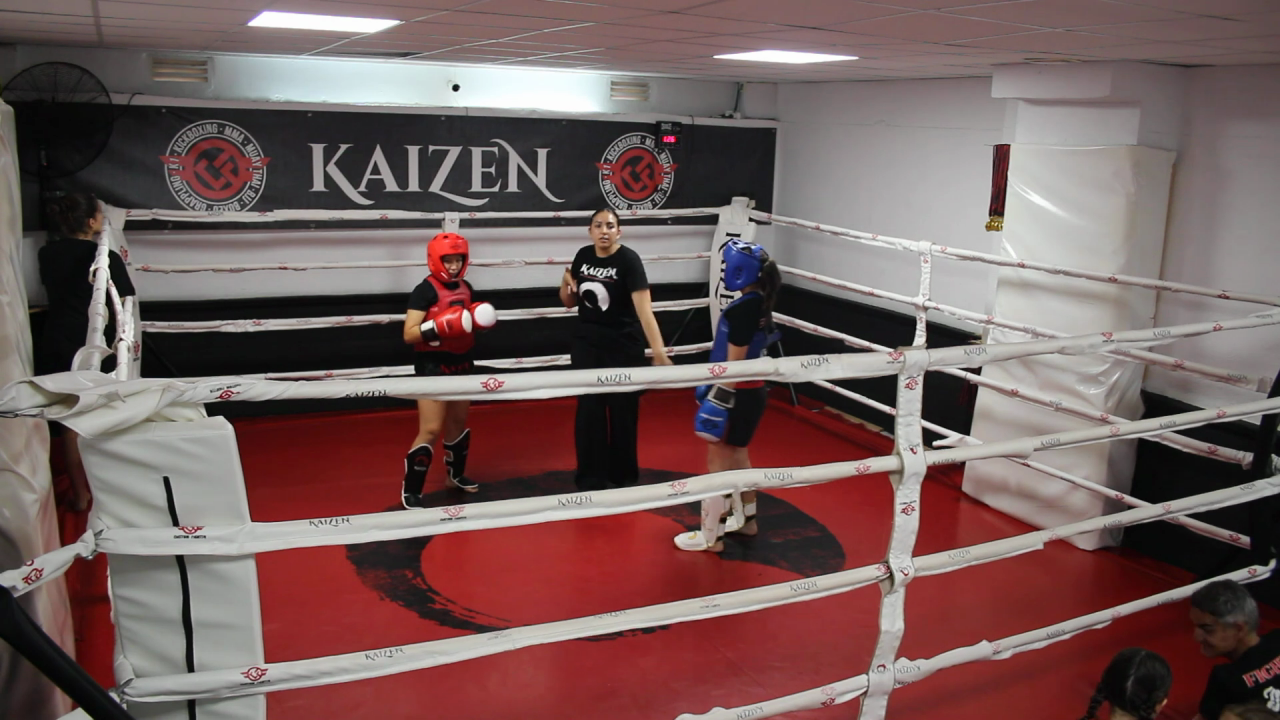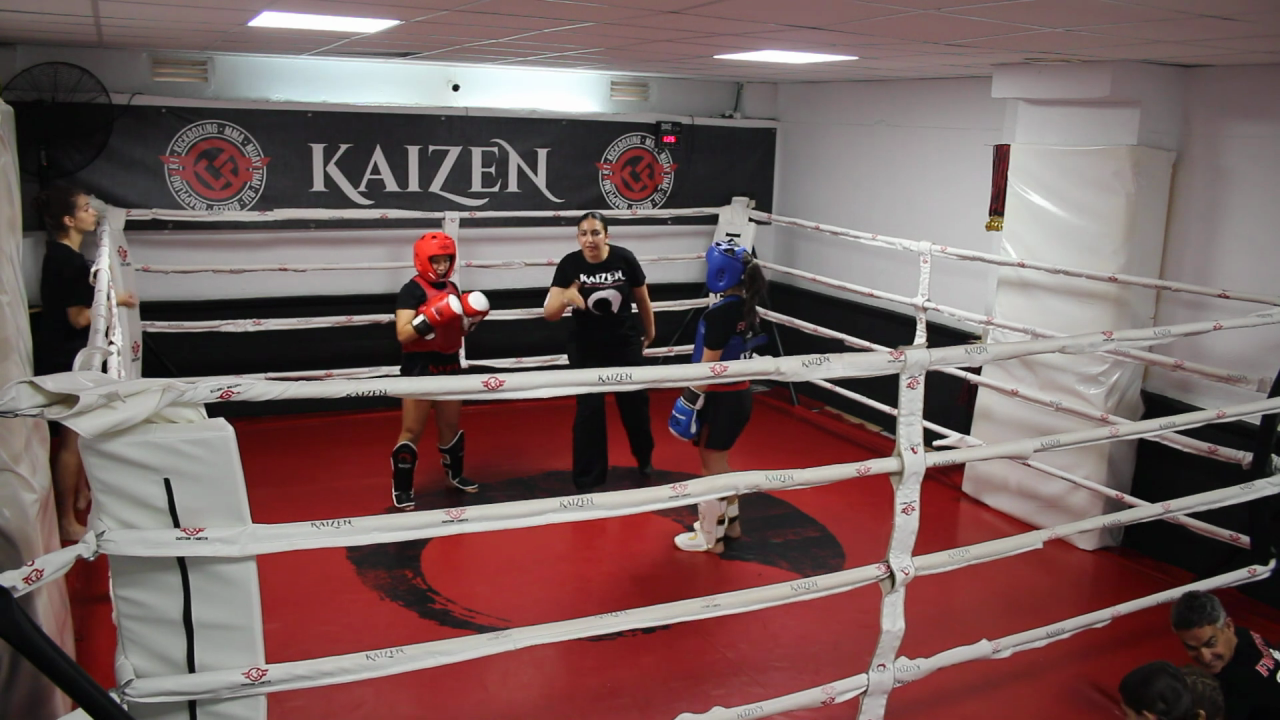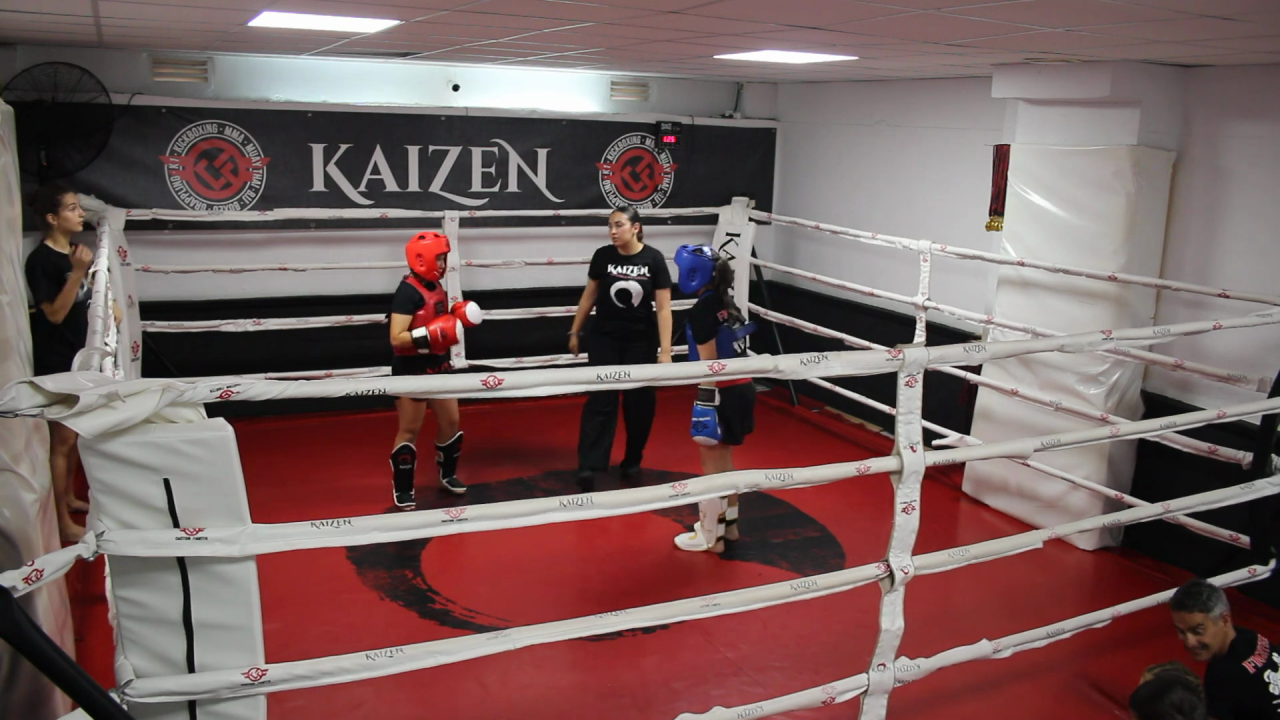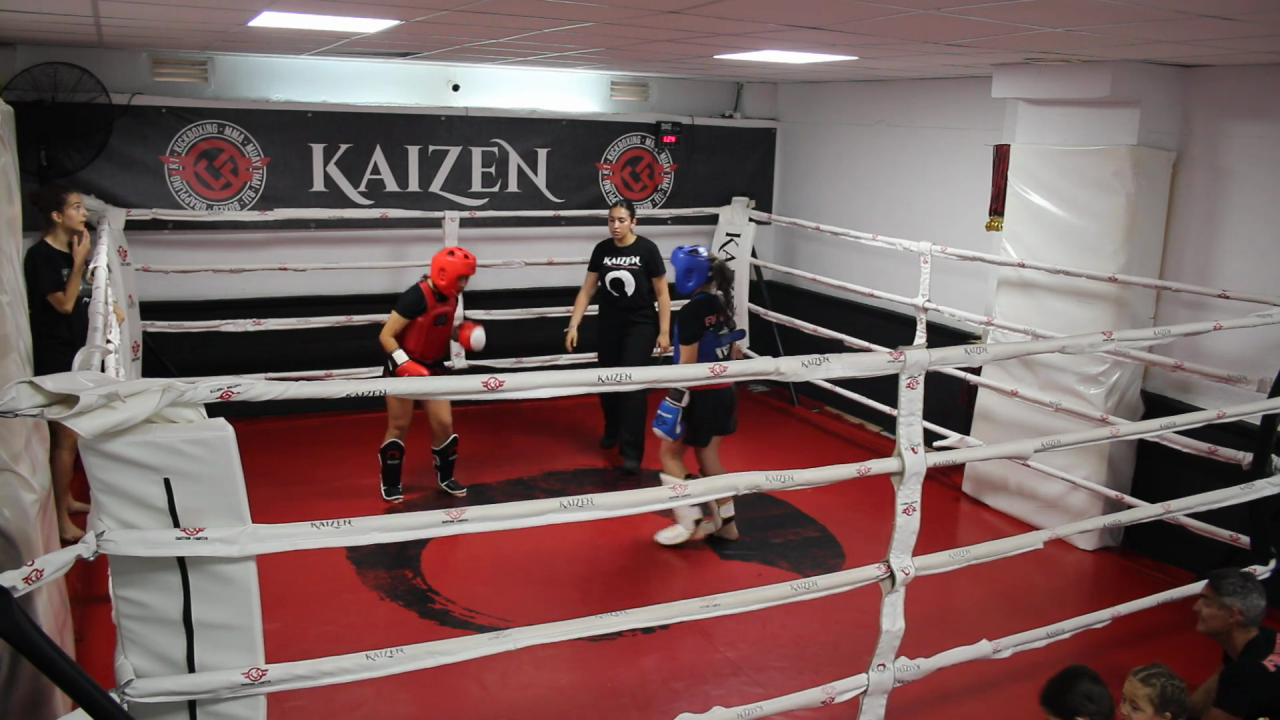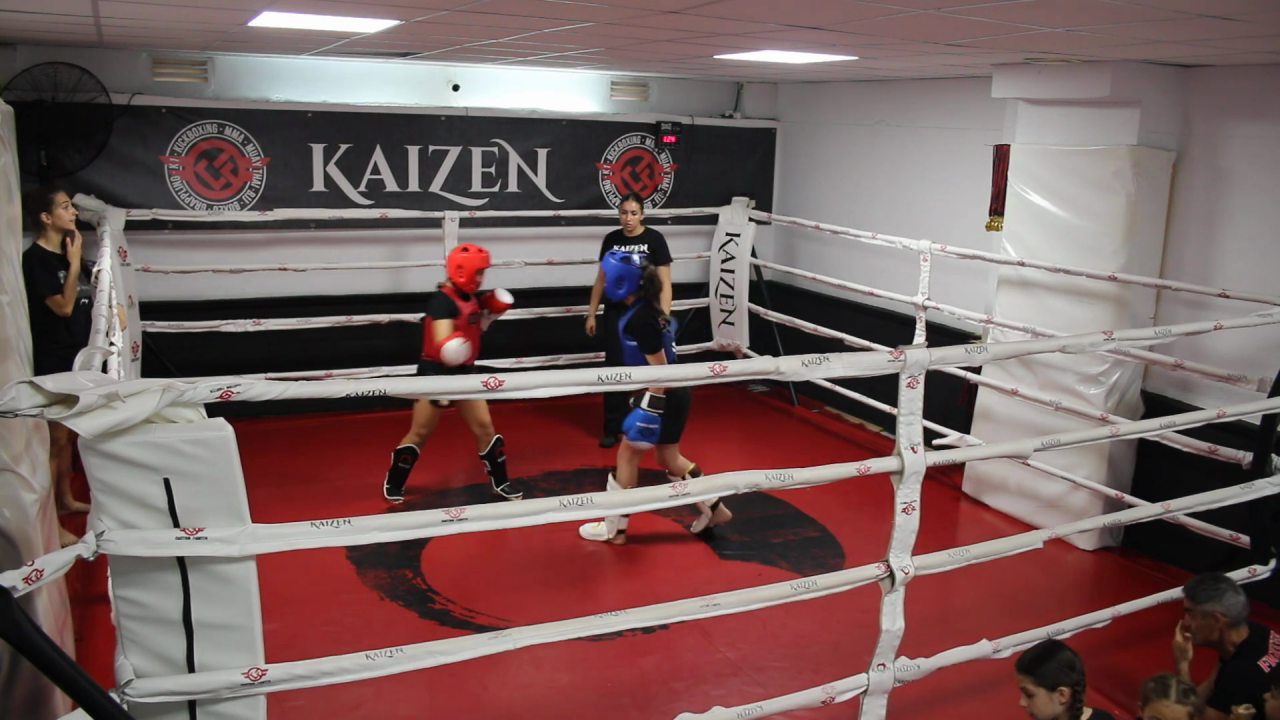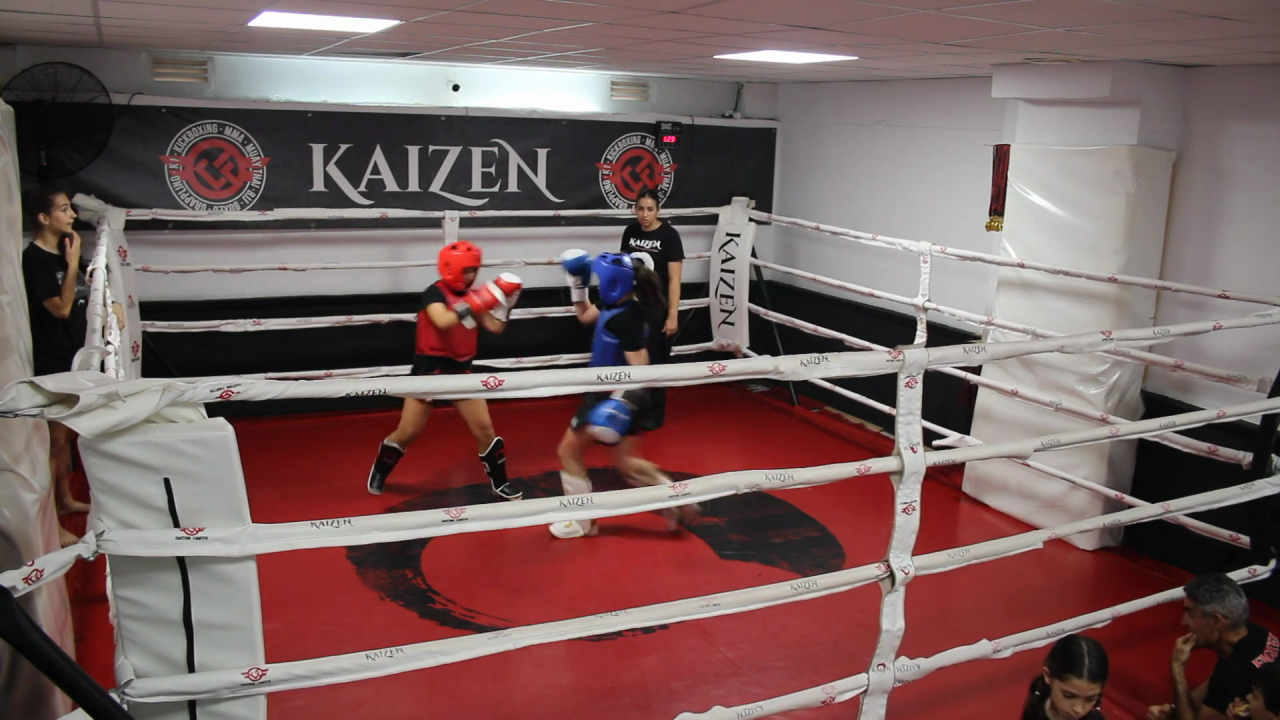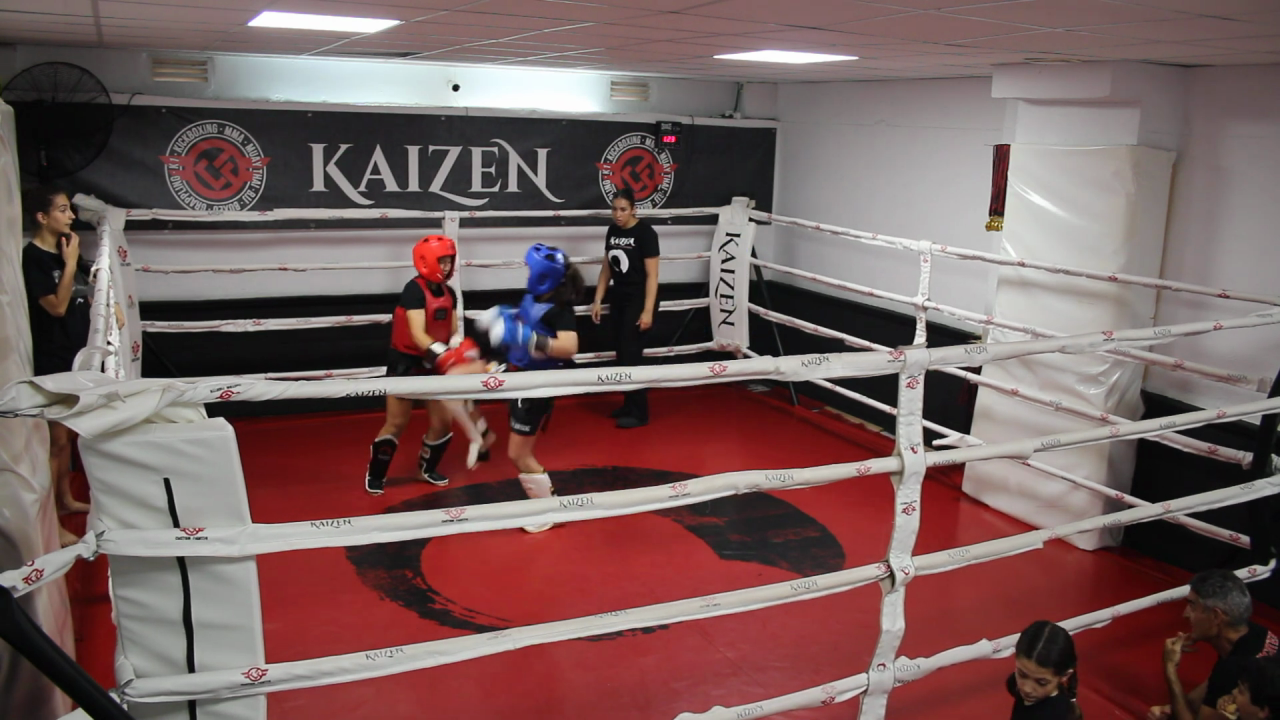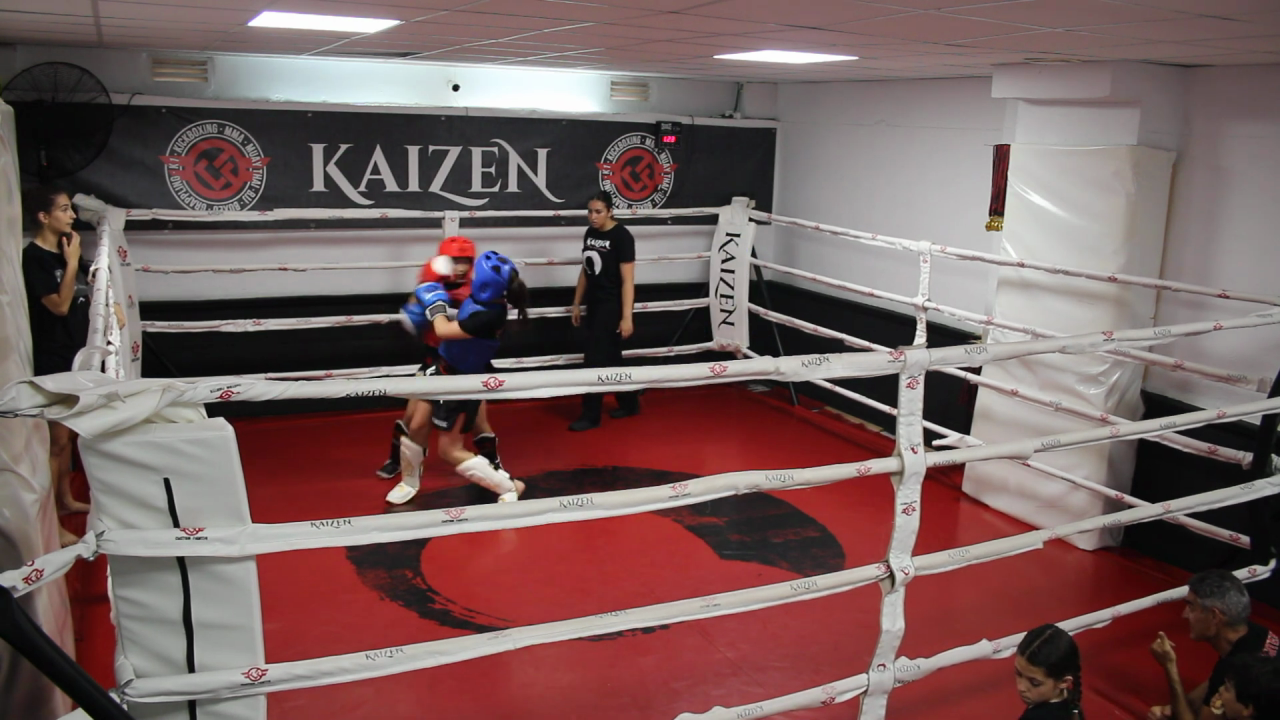
dt=0.5s
person 1, frame 1
left shoulder: (47, 253)
right shoulder: (107, 257)
left hip: (53, 346)
left knee: (70, 422)
left ankle: (80, 492)
right ankle: (93, 484)
person 1, frame 2
left shoulder: (59, 254)
right shoulder: (70, 262)
right elbow: (78, 318)
right wrist: (116, 301)
left hip: (57, 355)
right hip: (65, 358)
left knee: (77, 430)
right knee: (73, 438)
left ankle: (81, 494)
right ankle: (66, 521)
person 1, frame 3
left shoulder: (74, 251)
right shoulder: (40, 260)
right elbow: (55, 314)
right wrist: (76, 272)
left hip: (79, 354)
right hip: (56, 360)
left knee: (77, 433)
right knee: (62, 440)
left ankle: (68, 497)
right ankle: (63, 522)
person 1, frame 4
left shoulder: (73, 250)
right shoulder: (40, 255)
right elbow: (65, 303)
left wrist: (110, 306)
right wrist: (80, 260)
left hip: (77, 353)
right hip: (55, 357)
left knee: (72, 432)
right knee: (67, 435)
left ankle: (66, 498)
right ankle: (60, 518)
person 1, frame 5
left shoulder: (68, 251)
right shoulder: (36, 258)
left elbow: (88, 292)
right elbow: (63, 306)
right wrist: (74, 261)
left hip: (76, 356)
right hip: (53, 360)
left knee: (70, 433)
right knee: (56, 438)
left ankle: (66, 499)
person 1, frame 6
left shoulder: (67, 251)
right shoulder: (35, 258)
left elbow: (86, 295)
right elbow: (61, 308)
left wrist: (110, 305)
right wrist: (73, 263)
left hip: (77, 356)
right hip: (53, 361)
left knee: (71, 433)
right knee: (56, 438)
left ankle: (66, 499)
person 1, frame 7
left shoulder: (65, 251)
right shoulder: (32, 257)
left elbow: (87, 294)
right elbow: (56, 306)
left wrist: (109, 305)
right wrist: (71, 263)
left hip: (76, 356)
right hip: (52, 360)
left knee: (71, 433)
right knee: (56, 439)
left ankle: (65, 499)
person 1, frame 8
left shoulder: (68, 249)
right shoulder: (34, 257)
left elbow: (85, 293)
right elbow: (59, 306)
left wrist: (110, 304)
right wrist: (73, 263)
left hip: (75, 356)
right hip: (53, 361)
left knee: (70, 432)
right knee: (58, 439)
left ankle: (66, 500)
person 2, frame 1
left shoulder: (741, 310)
right shoulder: (759, 305)
left elbow: (734, 363)
left wrist: (717, 402)
right wrist: (716, 390)
left hip: (737, 395)
right hip: (751, 391)
left knee: (718, 462)
right knee: (737, 457)
left ankle: (710, 536)
right ankle: (746, 518)
person 2, frame 2
left shoulder: (720, 314)
right shoulder: (746, 308)
left elbow: (708, 366)
left wrist: (688, 403)
left hip: (720, 398)
right hip: (738, 394)
left knee: (711, 465)
right knee: (717, 461)
left ankle: (711, 538)
right ankle: (730, 521)
person 2, frame 3
left shoulder: (701, 311)
right shoulder: (726, 303)
left elbow: (709, 362)
left wrist: (705, 405)
left hip: (723, 393)
right hip: (741, 388)
left knee: (711, 464)
right knee: (723, 459)
left ankle: (711, 537)
right ankle: (728, 523)
person 2, frame 4
left shoulder: (691, 312)
right shoulder: (723, 305)
left elbow: (687, 364)
right elbow: (736, 352)
left wrist: (673, 403)
left hip: (701, 395)
right hip: (724, 391)
left knee: (670, 453)
right knee: (709, 457)
left ankle: (691, 521)
right ankle: (725, 521)
person 2, frame 5
left shoulder: (641, 317)
right shoulder: (641, 309)
left elbow: (660, 368)
left wrist: (649, 411)
left hip: (667, 397)
right hip: (675, 395)
left knee: (628, 455)
right knee: (668, 457)
left ankle: (614, 529)
right ankle: (713, 508)
person 2, frame 6
left shoulder: (627, 318)
right shoulder: (618, 308)
left elbow: (640, 370)
right elbow: (586, 316)
left wrist: (621, 404)
right wrist: (577, 280)
left hip: (616, 397)
right hip: (613, 396)
left knee: (568, 452)
right knee: (624, 460)
left ankle: (583, 521)
right ankle: (677, 503)
person 2, frame 7
left shoulder: (561, 310)
right shoulder: (532, 298)
left elbow: (569, 349)
left wrist: (526, 338)
right wrist: (502, 320)
right hip: (513, 372)
left knee: (520, 455)
person 2, frame 8
left shoulder: (488, 317)
right shoulder: (481, 300)
left elbow: (445, 332)
left wrist: (435, 303)
right hip: (448, 374)
left knee: (449, 450)
right knee: (415, 428)
left ankle: (507, 487)
right ankle: (409, 482)
person 3, frame 1
left shoulder: (465, 288)
right shoulder: (425, 291)
left elbow: (473, 323)
right elbow: (408, 334)
left wrist: (485, 318)
right wrist: (440, 326)
left hip: (461, 363)
right hip: (432, 366)
left knee: (458, 423)
right knee: (430, 430)
left ankle: (456, 474)
right ankle: (411, 490)
person 3, frame 2
left shoulder: (452, 288)
right shoulder: (412, 290)
right elbow: (403, 334)
left wrist: (474, 316)
right wrist: (432, 316)
left hip: (449, 365)
right hip: (420, 367)
left knee: (451, 424)
right knee: (412, 430)
left ankle: (455, 474)
right ankle: (402, 487)
person 3, frame 3
left shoulder: (436, 287)
right shoulder: (407, 293)
right elbow: (397, 339)
left wrist: (457, 316)
right wrist: (433, 334)
left hip: (439, 365)
right hip: (412, 369)
left knee: (451, 423)
right knee: (409, 431)
left ankle: (448, 474)
right ankle: (402, 488)
person 3, frame 4
left shoulder: (451, 297)
right shoulder: (415, 297)
right elbow: (386, 336)
left wrist: (462, 333)
right wrist: (404, 366)
left hip: (433, 367)
right hip: (403, 369)
left knee: (443, 425)
right knee: (399, 427)
left ankle: (445, 477)
right ankle: (390, 483)
person 3, frame 5
left shoulder: (469, 296)
right shoulder: (442, 302)
right elbow: (441, 343)
left wrist: (491, 312)
right wrist: (451, 350)
left hip: (464, 371)
right hip: (436, 372)
left knee: (484, 428)
right knee: (420, 434)
left ankle: (500, 482)
right ankle: (394, 483)
person 3, frame 6
left shoulder: (471, 296)
right shoulder: (434, 294)
left elbow: (495, 328)
right elbow: (443, 322)
left wrist: (505, 300)
right wrist: (472, 307)
left hip: (461, 370)
right hip: (429, 370)
left knee: (484, 428)
right knee: (408, 432)
left ankle: (499, 482)
right ankle: (379, 473)
person 3, frame 7
left shoulder: (448, 292)
right shoulder: (414, 290)
left elbow: (455, 330)
right elbow: (418, 334)
left wrist: (466, 351)
right wrist: (444, 354)
left hip: (433, 364)
right hip: (406, 363)
left knee: (444, 419)
right knee: (396, 425)
left ankle: (428, 467)
right ankle: (375, 473)
person 3, frame 8
left shoulder: (474, 291)
right shoulder: (433, 284)
right wrist: (429, 282)
right hip: (434, 358)
right knee: (413, 414)
right ankle: (396, 460)
person 4, frame 1
left shoulder: (628, 260)
right shoulder: (583, 256)
left elbow: (644, 309)
right elbow: (569, 302)
left wrist: (659, 351)
right wrist: (565, 286)
left hip: (623, 346)
right hip: (585, 345)
left knee: (623, 412)
right knee: (589, 412)
left ankle: (625, 477)
right ankle: (590, 481)
person 4, frame 2
left shoulder: (624, 258)
right shoulder: (570, 264)
left elbow: (642, 300)
right elbow: (549, 313)
left wrist: (649, 332)
right wrist: (565, 299)
left hip: (625, 343)
right hip: (586, 347)
left knee: (634, 402)
right knee: (589, 410)
left ankle: (644, 455)
right ankle: (587, 479)
person 4, frame 3
left shoulder: (653, 259)
right shoulder: (602, 256)
left elbow: (663, 308)
right elbow: (589, 297)
left wrist: (665, 350)
right wrist: (574, 332)
left hip: (641, 341)
right hip: (604, 338)
left knee: (640, 401)
right knee: (600, 398)
left ankle: (633, 458)
right ankle: (588, 466)
person 4, frame 4
left shoulder: (647, 249)
right shoulder: (601, 249)
left elbow: (662, 293)
right elbow: (587, 290)
left wrist: (664, 331)
right wrist: (573, 325)
left hip: (640, 326)
right hip: (609, 325)
left ankle: (632, 452)
right ankle: (611, 431)
person 4, frame 5
left shoulder: (654, 239)
right shoulder: (611, 240)
left elbow: (665, 283)
right elbow: (601, 279)
left wrist: (663, 317)
right wrist: (591, 313)
right hip: (616, 314)
right knee: (615, 370)
right ankle: (612, 428)
person 4, frame 6
left shoulder: (669, 235)
right shoulder: (629, 231)
left elbow: (674, 278)
left wrist: (672, 314)
left hip: (658, 306)
left knee: (655, 358)
left ankle: (654, 412)
person 4, frame 7
left shoulder: (645, 233)
right shoulder: (612, 231)
left elbow: (652, 275)
right elbow: (607, 268)
left wrist: (648, 311)
right wrist: (597, 301)
left hip: (639, 301)
right hip: (619, 300)
left knee: (629, 355)
right knee: (625, 354)
left ankle: (637, 413)
right ankle: (632, 405)
person 4, frame 8
left shoulder: (621, 236)
right shoulder: (590, 233)
left elbow: (628, 280)
left wrist: (627, 317)
right wrist: (576, 304)
left hip: (612, 305)
right hip: (594, 303)
left knee: (596, 359)
right knee: (609, 357)
left ankle: (590, 415)
right ankle: (629, 403)
